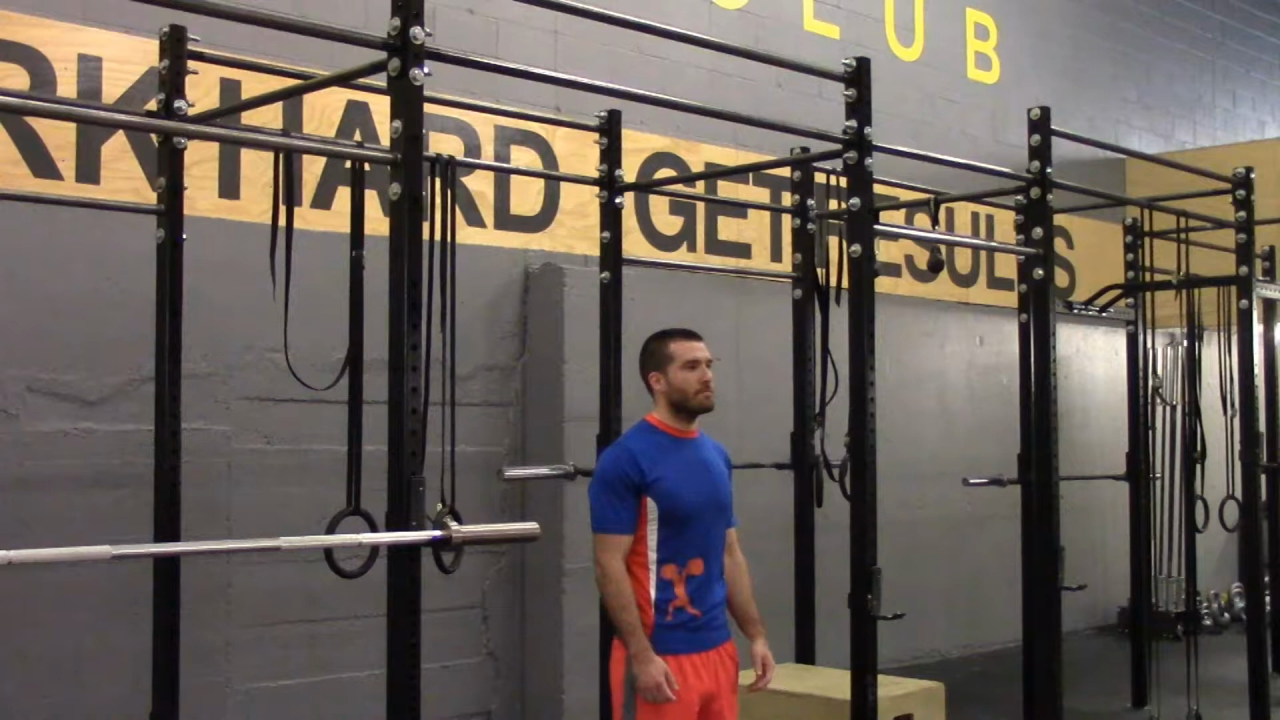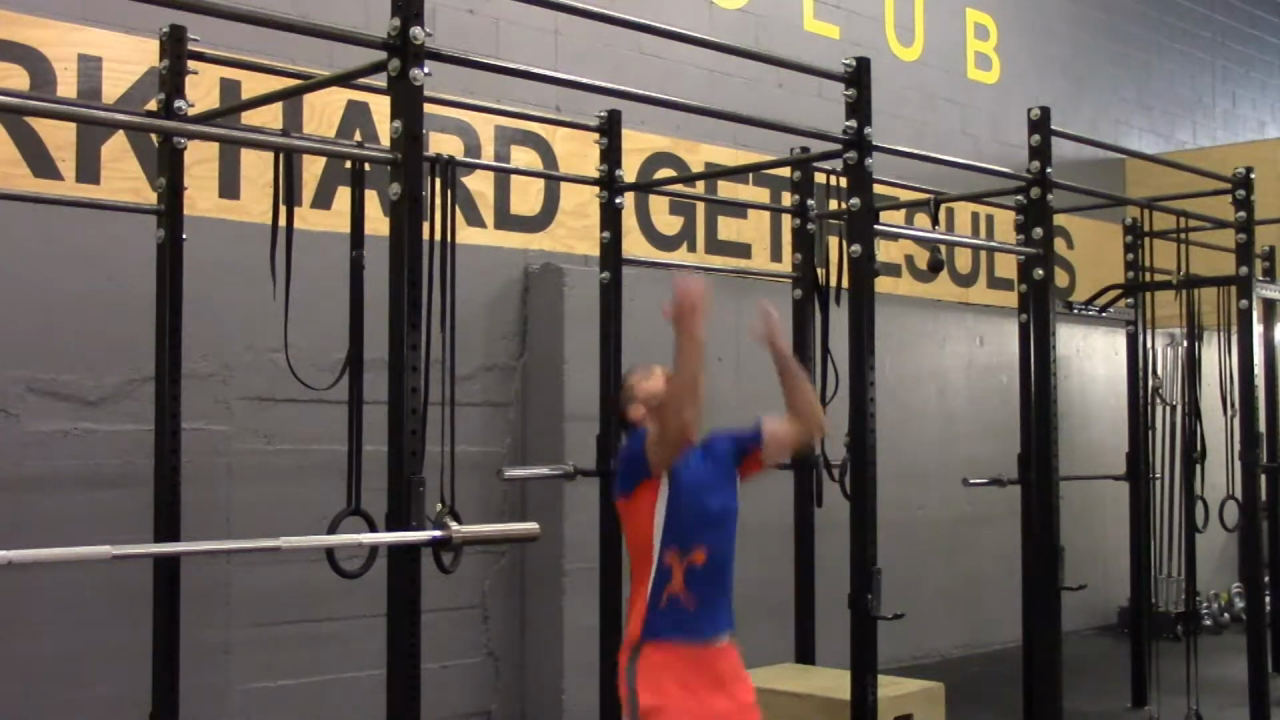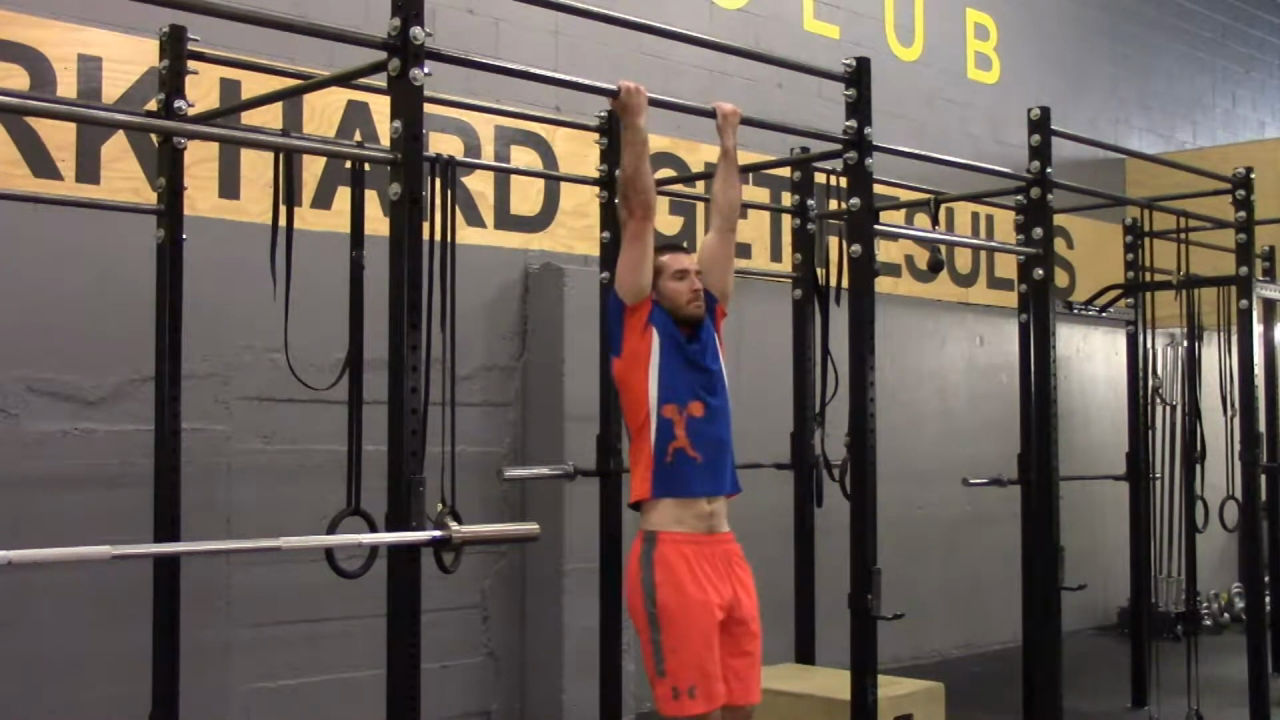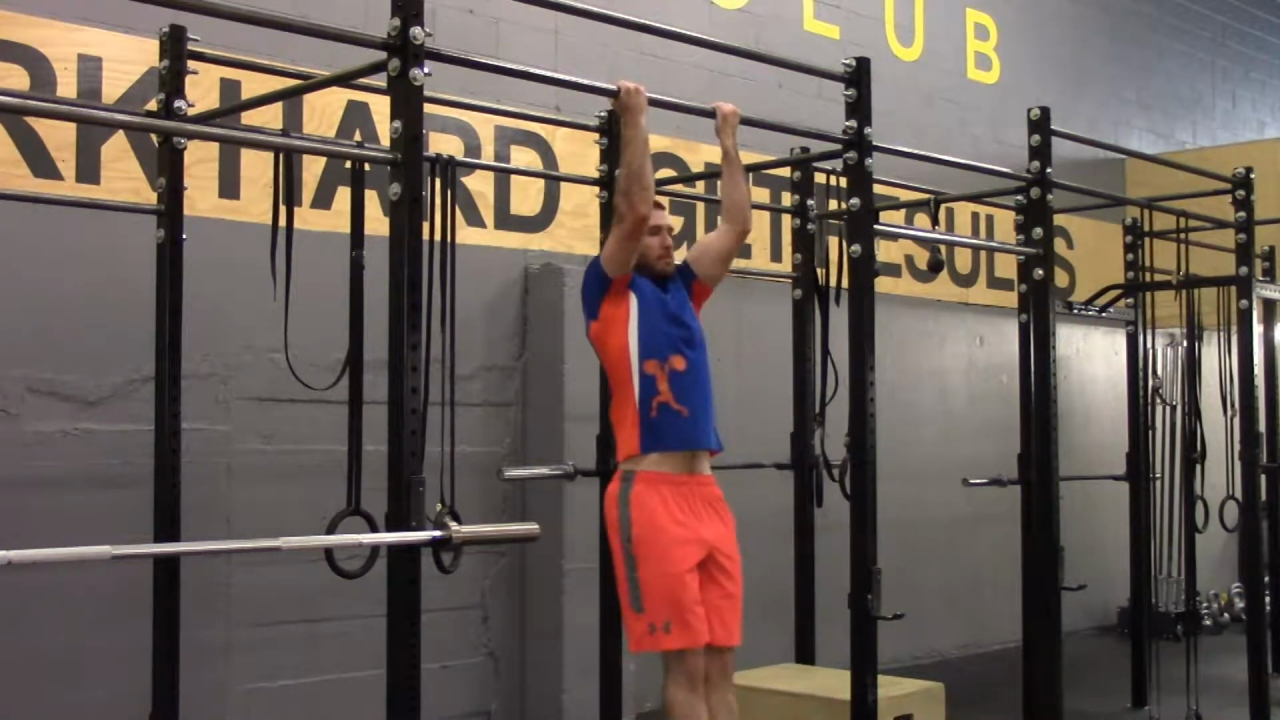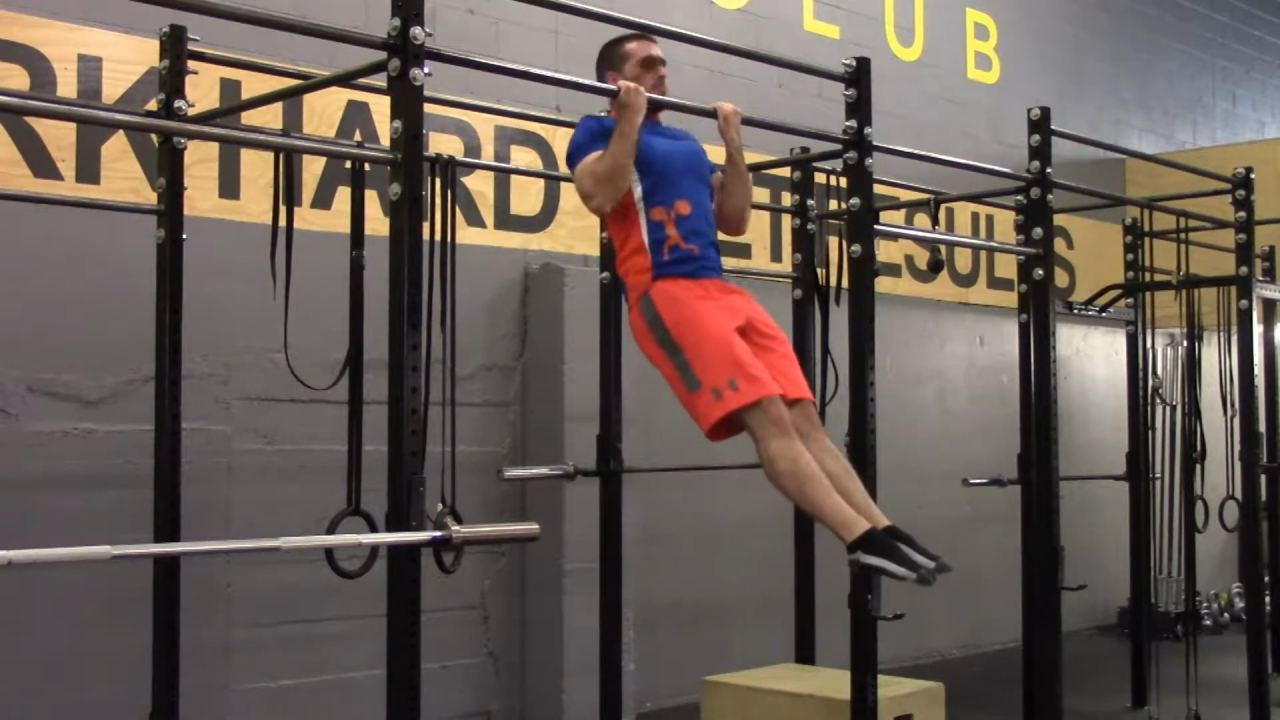
dt=1s
person 1, frame 1
left shoulder: (717, 455)
right shoulder: (626, 459)
right elbow: (610, 565)
left wrist: (756, 635)
right wrist: (641, 655)
left hip: (717, 649)
right hip: (659, 655)
person 1, frame 2
left shoulder: (723, 452)
right shoulder: (636, 459)
left elbow: (805, 429)
right elbow: (676, 437)
left wrist: (781, 349)
right wrist: (687, 338)
left hip: (718, 654)
right hip: (658, 656)
person 1, frame 3
left shoulder: (708, 330)
right shoulder: (637, 331)
left elbow: (723, 227)
right elbow: (638, 219)
left wrist: (728, 141)
right wrist: (634, 124)
left hip: (726, 554)
right hip: (668, 556)
person 1, frame 4
left shoulder: (684, 289)
right shoulder: (609, 290)
left elbow: (737, 225)
right elbow: (632, 210)
left wrist: (728, 140)
right wrist: (634, 121)
left hip: (708, 494)
right hip: (649, 494)
left knee: (720, 661)
right knee: (686, 660)
person 1, frame 5
left shoulder: (685, 139)
right shoulder: (600, 130)
left elbow: (735, 222)
right elbow: (600, 196)
left wrist: (733, 146)
right wrist: (630, 124)
left hip: (726, 292)
right hip: (665, 294)
left knee: (803, 418)
right knee: (769, 418)
left ankle: (884, 531)
right ankle: (863, 539)
